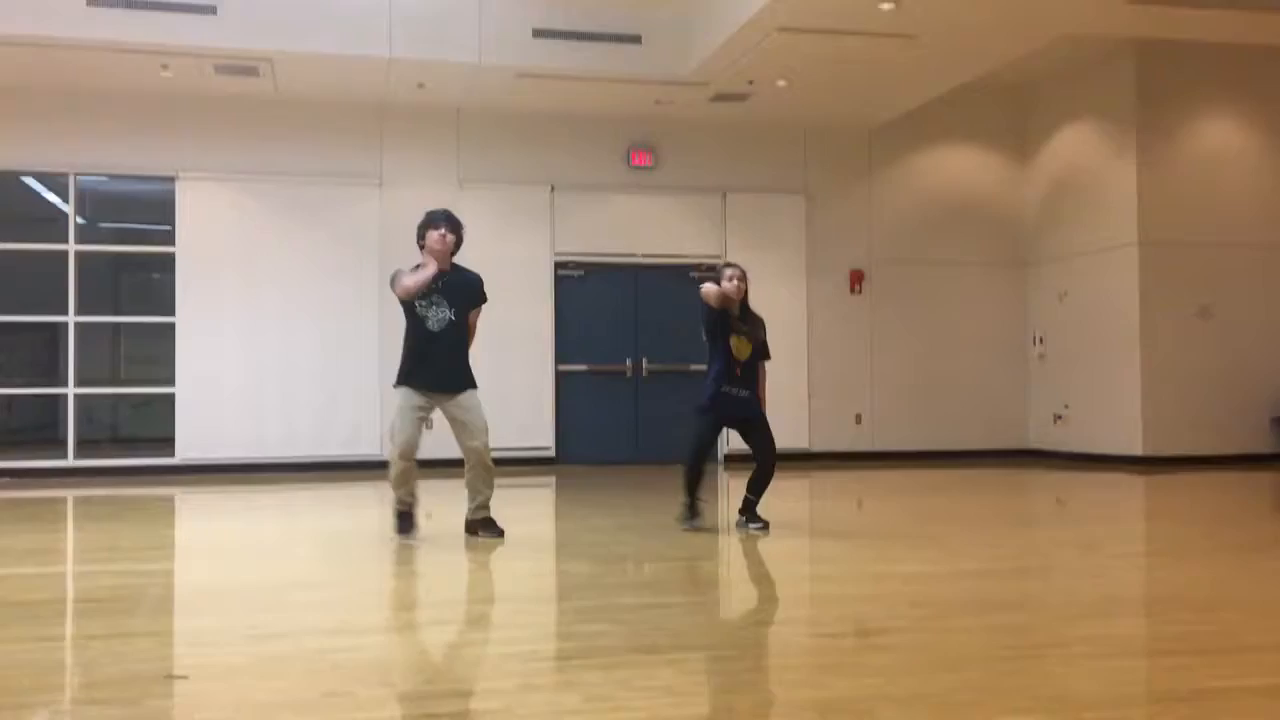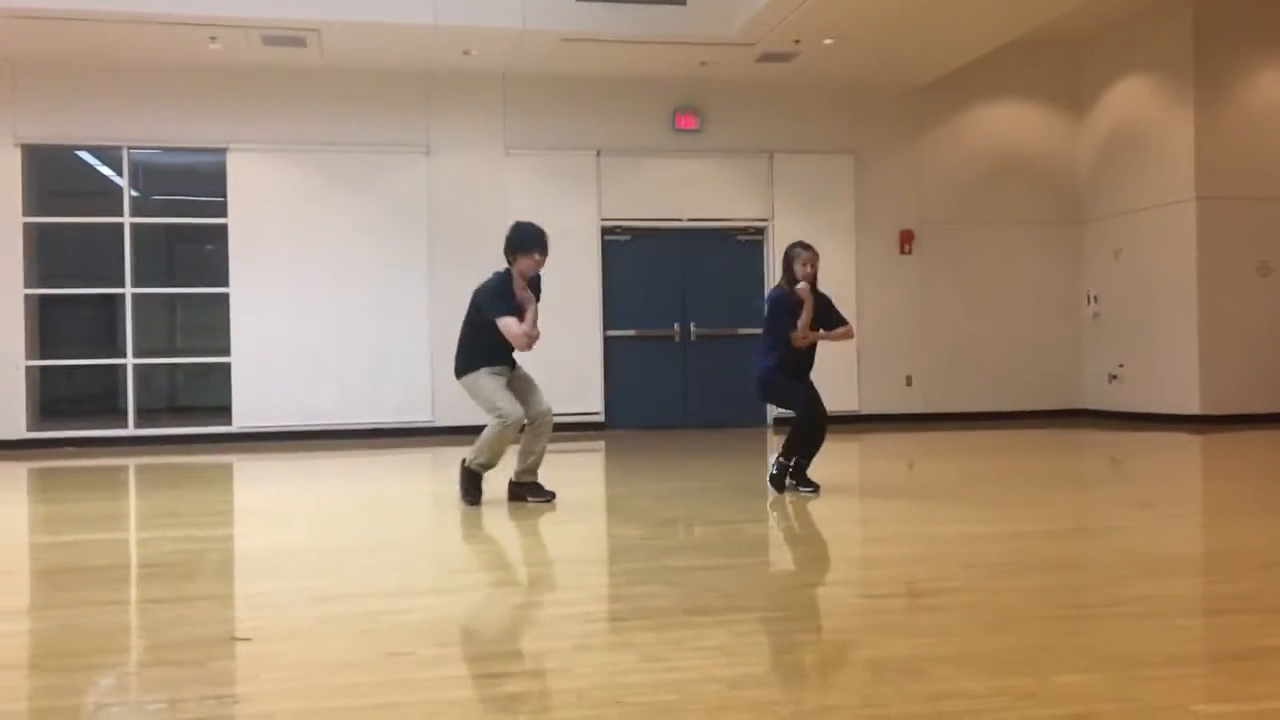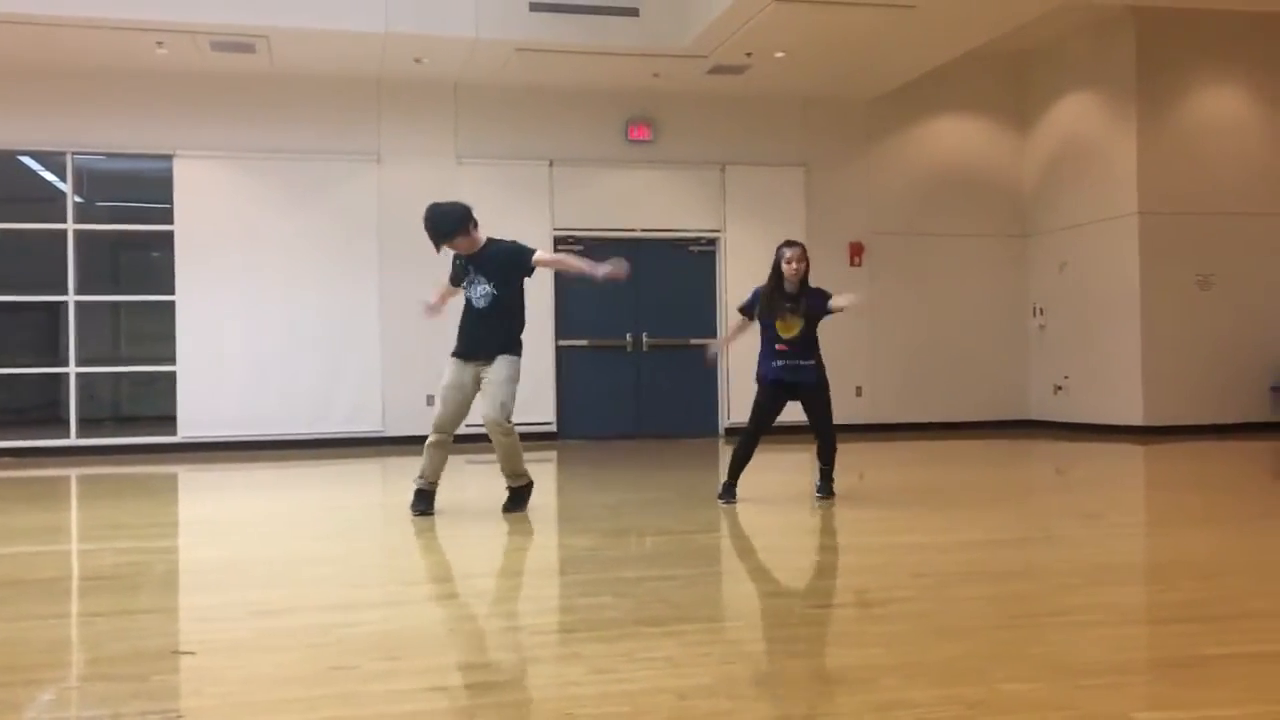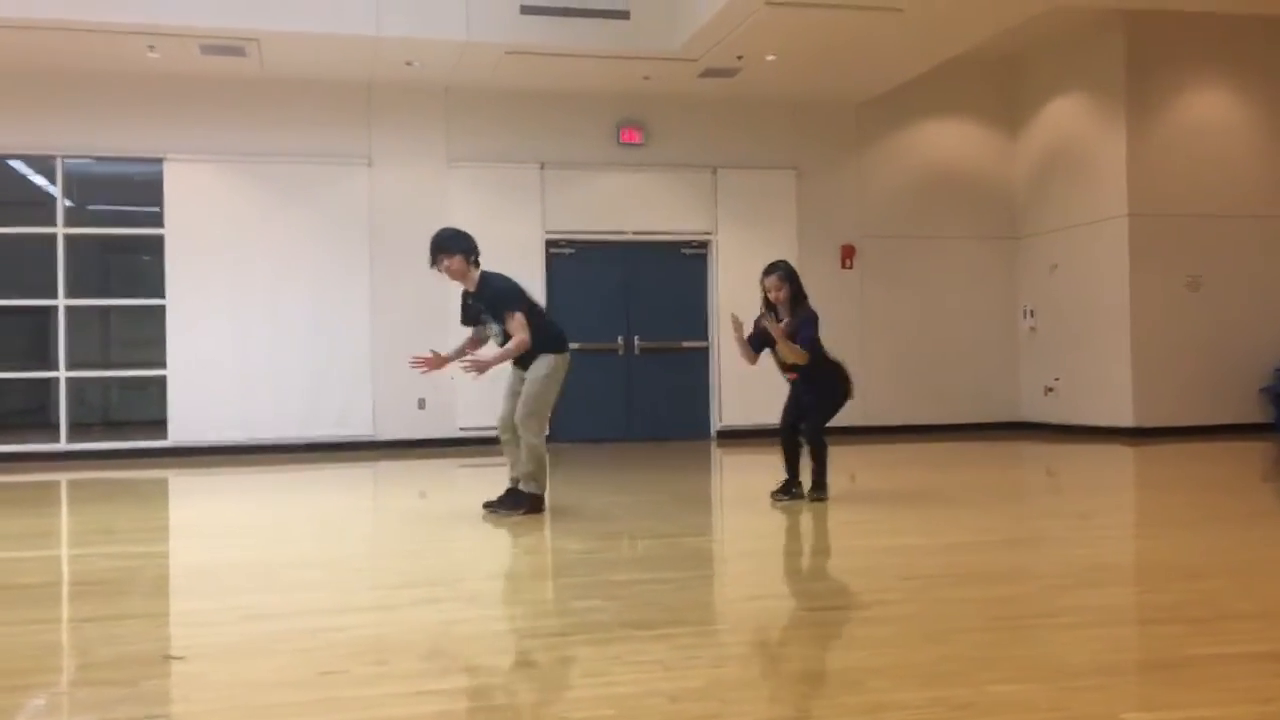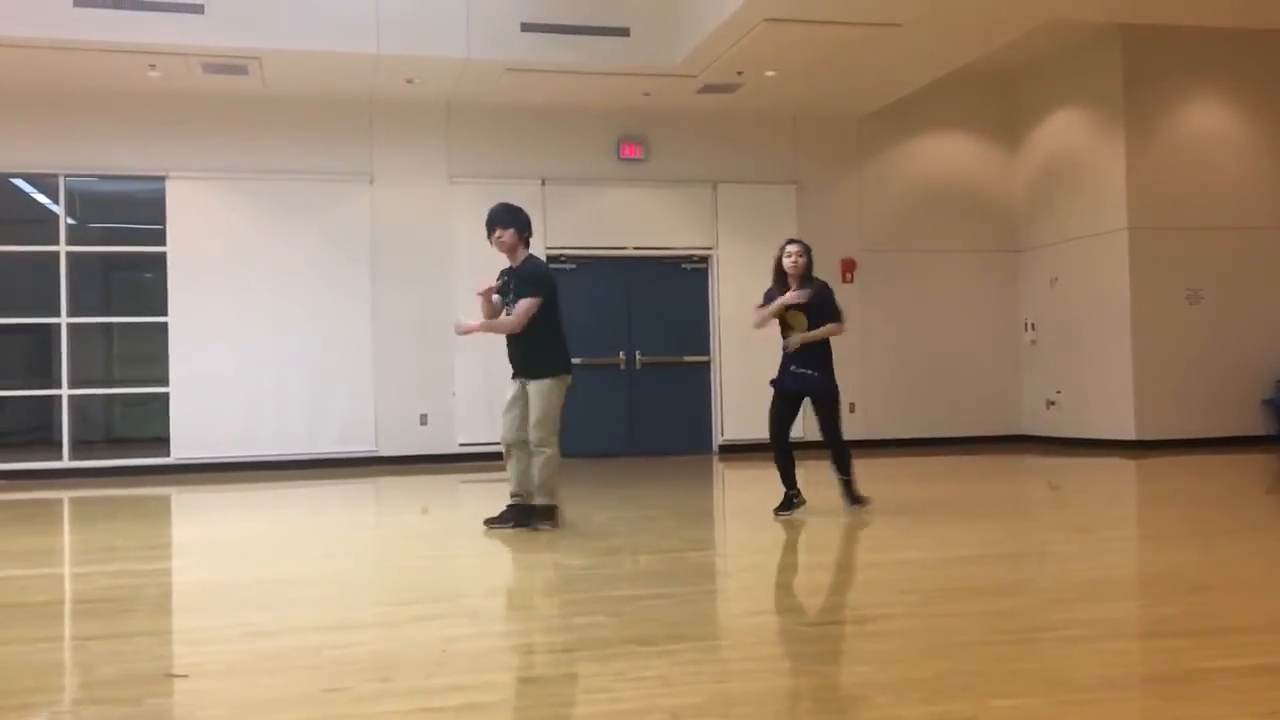
dt=1s
person 1, frame 1
left shoulder: (470, 281)
right shoulder: (408, 276)
right elbow: (406, 289)
left wrist: (453, 357)
right wrist: (430, 269)
left hip: (459, 383)
right hip: (414, 381)
left knee: (478, 449)
right knee: (402, 449)
left ankle: (479, 516)
right ankle: (405, 508)
person 1, frame 2
left shoulder: (532, 283)
right shoulder: (495, 291)
left elbow: (530, 338)
right elbow: (521, 341)
left wrist: (529, 307)
right wrist: (530, 307)
left hip: (505, 364)
right hip: (476, 367)
left knee: (541, 415)
right knee: (511, 416)
left ankle: (523, 481)
right ankle: (472, 468)
person 1, frame 3
left shoulder: (507, 253)
right shoulder: (461, 261)
left elbow: (550, 260)
left wrist: (596, 270)
right wrist: (438, 301)
left hip: (501, 355)
right hip: (464, 356)
left knee: (494, 419)
right knee: (443, 423)
left ankle: (520, 484)
right ankle: (425, 488)
person 1, frame 4
left shoulder: (500, 288)
right shoulder: (469, 297)
left elbow: (522, 338)
right elbow: (478, 336)
left wrist: (490, 361)
right wrist: (445, 359)
left hip: (549, 353)
right hip: (522, 358)
left knee: (527, 421)
right knee: (507, 424)
left ankle: (532, 494)
right ankle: (520, 488)
person 1, frame 5
left shoulder: (535, 272)
right shoulder: (506, 276)
left elbow: (515, 323)
right elbow: (492, 315)
left wrist: (474, 327)
right wrist: (486, 298)
left hip: (548, 369)
right hip: (523, 371)
left knee: (540, 437)
right knee: (511, 437)
left ankle: (546, 505)
right ankle: (522, 503)
person 2, frame 1
left shoulder: (756, 322)
right shoulder: (716, 316)
left elbow: (760, 366)
right elbow: (707, 291)
left wrist: (761, 405)
right wrist: (723, 292)
left hip: (747, 403)
right hip: (716, 400)
left knee: (768, 458)
right knee: (698, 454)
left ankle: (747, 512)
right ankle: (691, 507)
person 2, frame 2
left shoulder: (820, 301)
right shoulder: (779, 298)
left elbow: (848, 331)
right elbow: (799, 338)
left wrist: (820, 335)
right wrist: (806, 302)
left hip: (798, 374)
right hip: (772, 374)
left knee: (818, 420)
right knee: (809, 408)
left ankle: (797, 473)
right ankle: (782, 461)
person 2, frame 3
left shoulder: (814, 297)
right shoulder: (764, 295)
left elbow: (835, 302)
right elbow: (746, 319)
left wrist: (849, 301)
right wrist: (722, 343)
left hip: (809, 372)
right hip: (775, 375)
left knee: (825, 430)
right knee: (754, 430)
left ankle: (825, 482)
right ankle: (729, 483)
person 2, frame 4
left shoulder: (806, 317)
right shoulder: (765, 320)
left elbow: (801, 357)
right elbow: (751, 358)
left wrist: (780, 336)
right wrist: (739, 335)
left hip: (830, 386)
right hip: (801, 387)
left knee: (811, 428)
right knee: (788, 430)
left ankle: (819, 484)
right ankle: (792, 483)
person 2, frame 5
left shoulder: (819, 290)
right shoulder: (775, 293)
left elbow: (837, 326)
right elbow: (759, 322)
left wrist: (803, 338)
right wrist: (782, 302)
left hip: (819, 374)
right hip: (789, 375)
left knee: (831, 435)
right knee: (777, 435)
left ankle: (849, 488)
right ankle: (792, 494)
